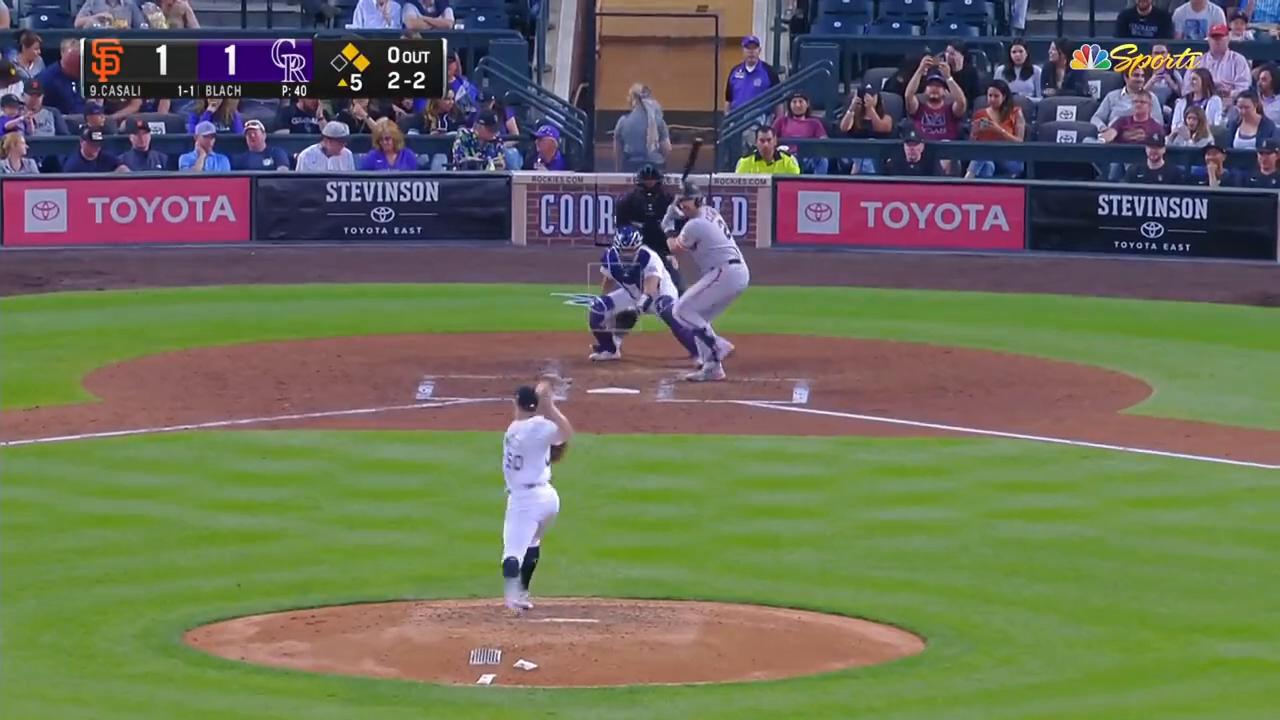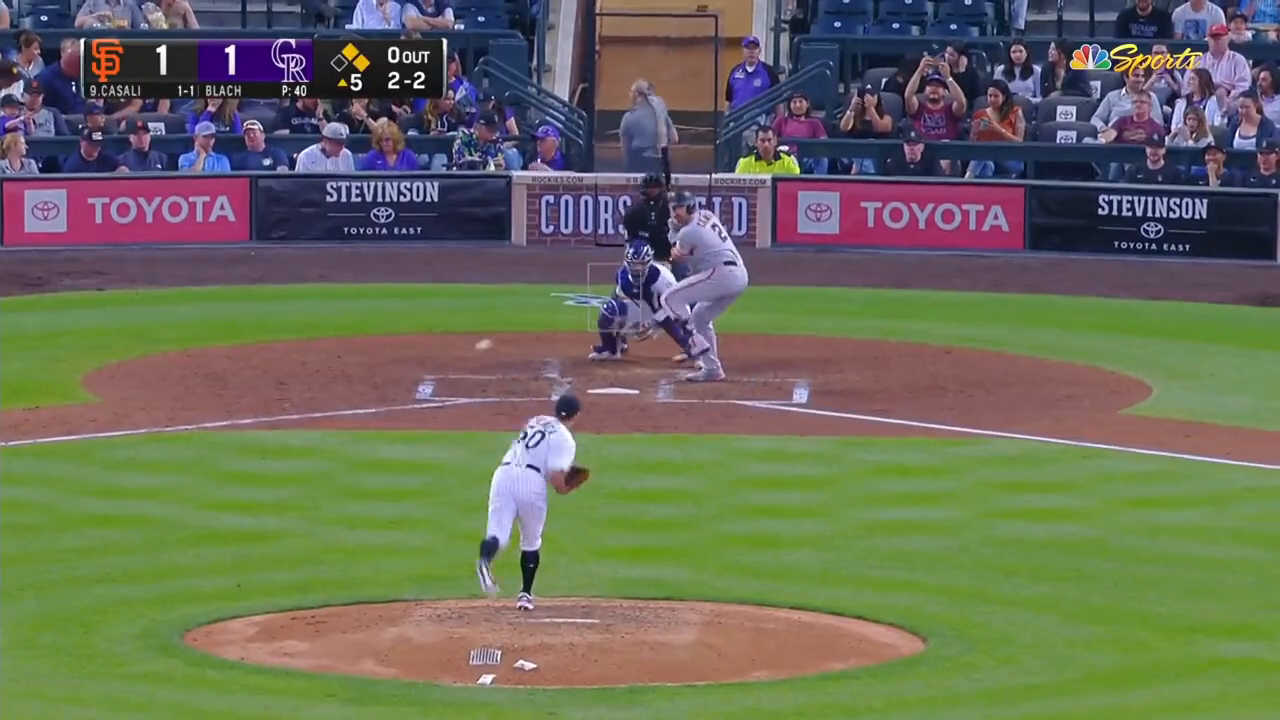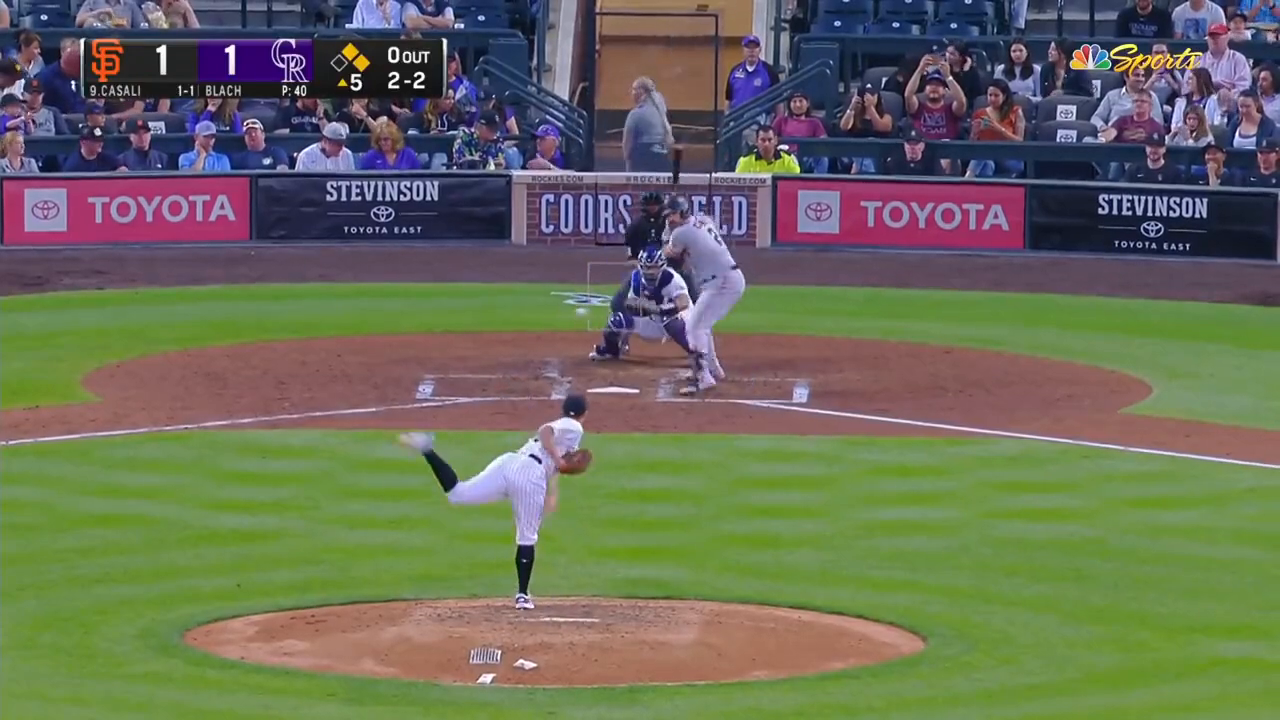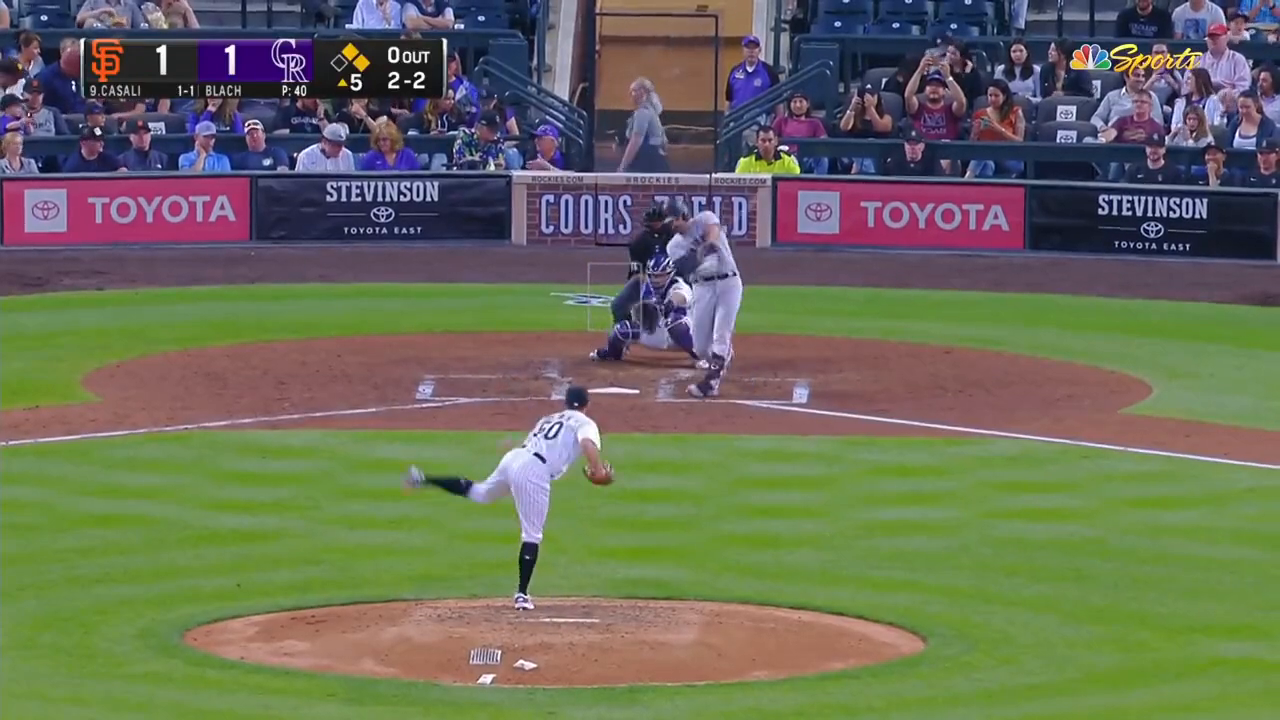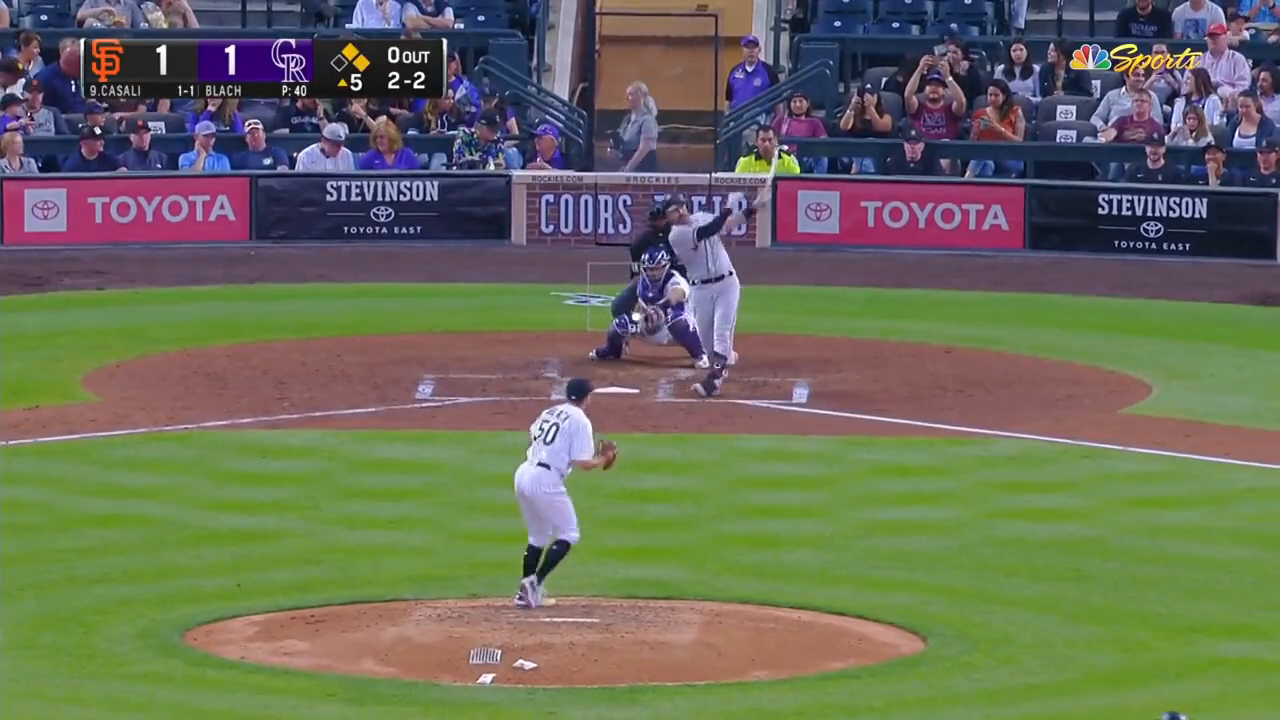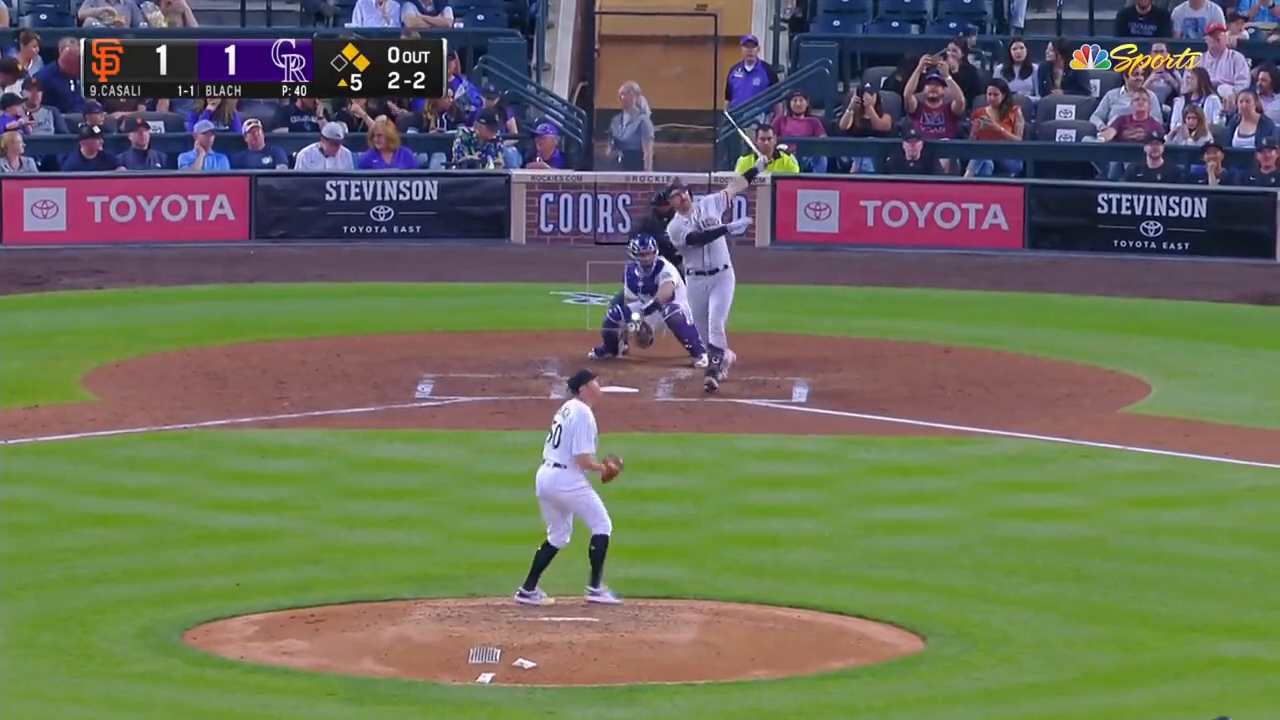
dt=0.2s
person 1, frame 1
left shoulder: (528, 429)
right shoulder: (539, 425)
left hip: (527, 499)
right hip: (546, 499)
left knee: (514, 548)
right knee: (530, 542)
left ankle: (514, 590)
right ankle: (520, 592)
person 1, frame 2
left shoulder: (539, 421)
right shoulder: (565, 440)
right elbow: (556, 479)
right wrist: (566, 486)
left hip: (505, 477)
right hip: (533, 484)
left knee: (497, 535)
right knee: (531, 544)
left ankle: (485, 561)
right ankle: (525, 595)
person 1, frame 3
left shoulder: (559, 425)
right shoulder: (574, 428)
right elbow: (545, 430)
left wrist: (551, 496)
right wrist: (558, 459)
left hip: (508, 465)
right hip: (530, 477)
left knee: (457, 493)
right knee: (527, 539)
left ankle: (427, 447)
right ankle: (522, 595)
person 1, frame 4
left shoulder: (550, 419)
right shoulder: (586, 423)
right elbow: (587, 445)
right wrist: (598, 470)
left hip: (514, 461)
right hip: (533, 474)
left knee: (479, 493)
right knee: (532, 536)
left ankle: (423, 479)
right ankle: (522, 594)
person 1, frame 5
left shoulder: (550, 412)
right shoulder: (579, 421)
right elbow: (581, 463)
right wrist: (601, 460)
left hip: (523, 475)
right hip: (545, 482)
left knee: (538, 537)
right knee: (568, 535)
left ankle: (526, 591)
right ankle: (535, 581)
person 1, frame 6
left shoulder: (567, 408)
right shoulder: (584, 415)
right elbow: (582, 459)
left wrist: (600, 463)
right wrist: (604, 468)
left hip: (545, 476)
right hip: (566, 480)
left knee: (556, 536)
right knee: (602, 526)
left ankle: (528, 589)
right ankle: (595, 587)
person 2, frame 1
left shoulder: (695, 225)
right shoulder: (709, 212)
left elbow: (675, 248)
left wrist: (668, 227)
right wrist: (678, 217)
left hip: (725, 272)
right hip: (737, 272)
left knee: (681, 310)
right knee: (699, 316)
left ankle: (716, 347)
right ankle: (712, 368)
person 2, frame 2
left shoulder: (688, 232)
right shoulder: (707, 215)
left elbow: (676, 256)
left wrist: (674, 236)
left hip: (722, 273)
right hip: (739, 276)
left knee: (669, 299)
right knee: (700, 317)
left ankle: (696, 343)
right ankle: (712, 368)
person 2, frame 3
left shoulder: (681, 233)
right shoulder: (703, 220)
left elbow: (668, 254)
left wrist: (668, 238)
left hip: (724, 281)
right hip: (732, 280)
left knee: (695, 327)
right knee: (697, 325)
left ankle: (703, 377)
right ankle: (712, 369)
person 2, frame 4
left shoulder: (705, 218)
right shoulder: (674, 244)
left elbow: (714, 234)
right elbow: (685, 265)
left wrist: (711, 254)
left hip: (728, 284)
right hip: (704, 288)
left knee: (721, 335)
right knee: (701, 345)
left ankle: (711, 383)
right ankle: (719, 360)
person 2, frame 5
left shoulder: (704, 218)
right shoulder: (676, 235)
left elbow: (732, 223)
right elbow: (707, 231)
left wrist: (755, 206)
right wrist: (727, 210)
left hip: (727, 283)
right hip: (701, 289)
left knee: (722, 334)
right knee: (708, 338)
left ankle: (714, 380)
right ankle: (727, 358)
person 2, frame 6
left shoulder: (709, 203)
right shoulder: (675, 226)
left elbow: (734, 187)
right elbow: (698, 239)
left wrist: (758, 168)
right wrist: (729, 228)
left hip: (722, 275)
right hip: (697, 281)
left knee: (716, 324)
right knee: (705, 330)
left ankle: (714, 372)
right ankle: (724, 357)
